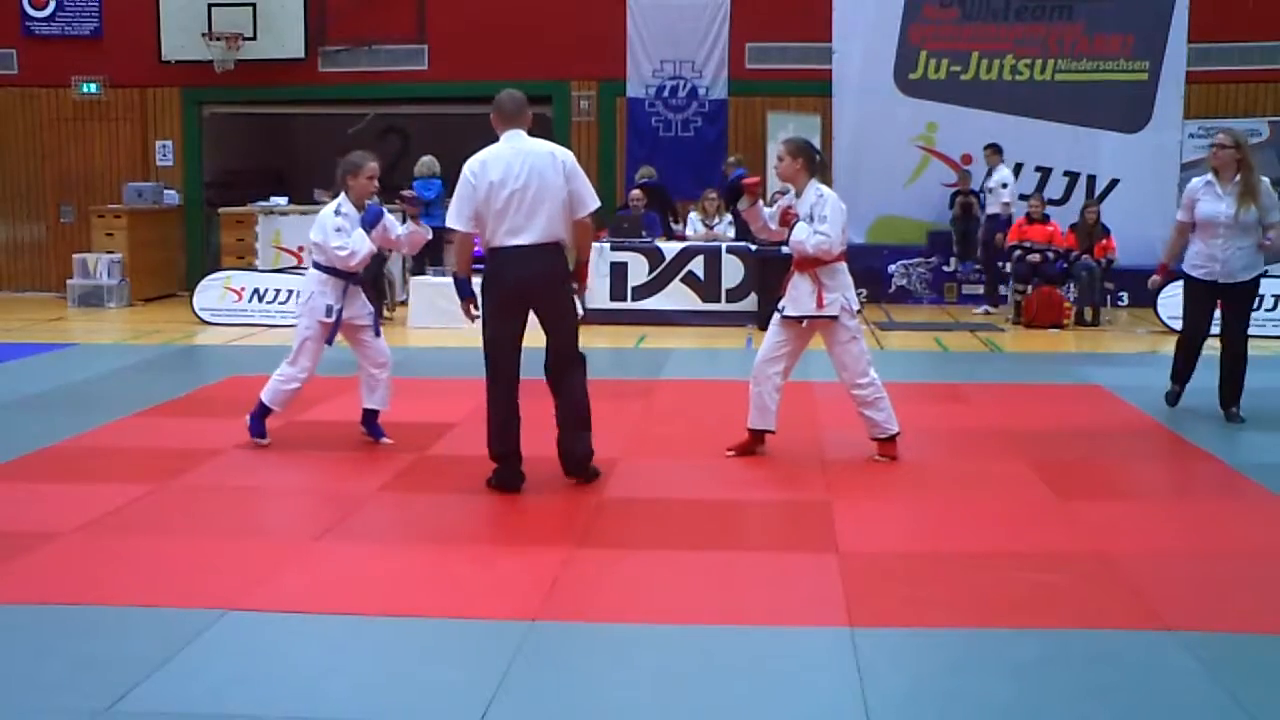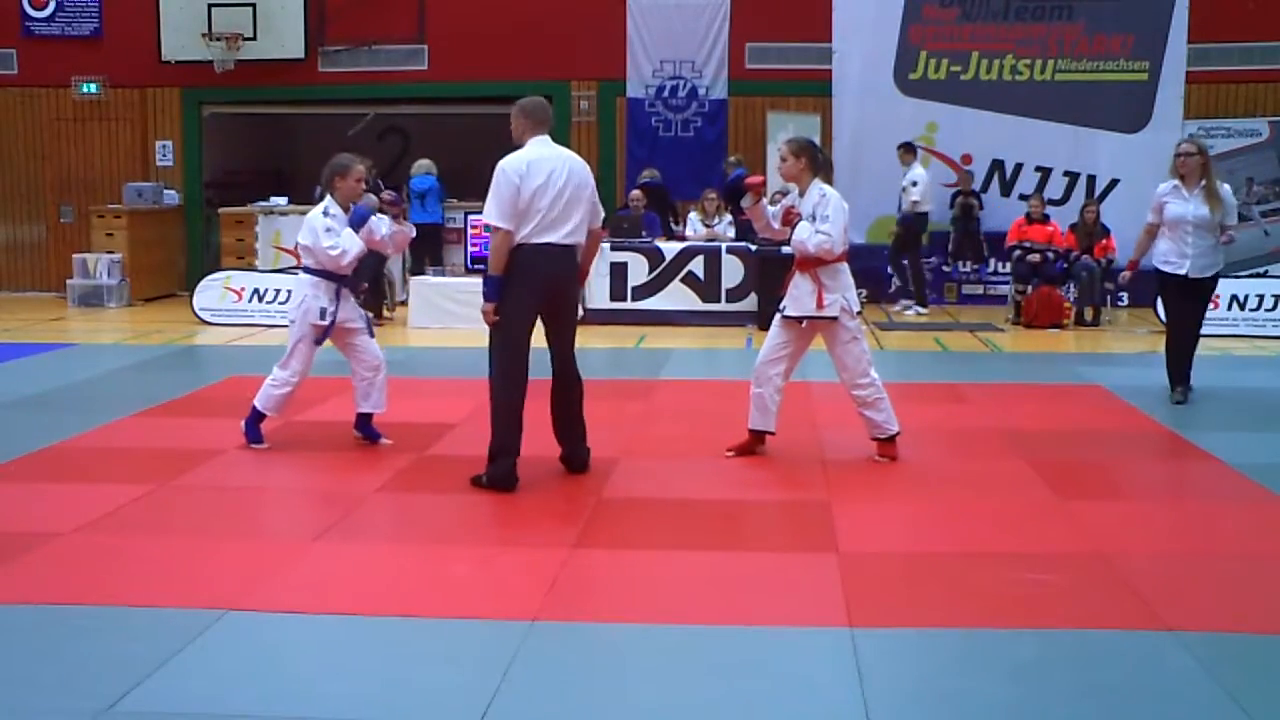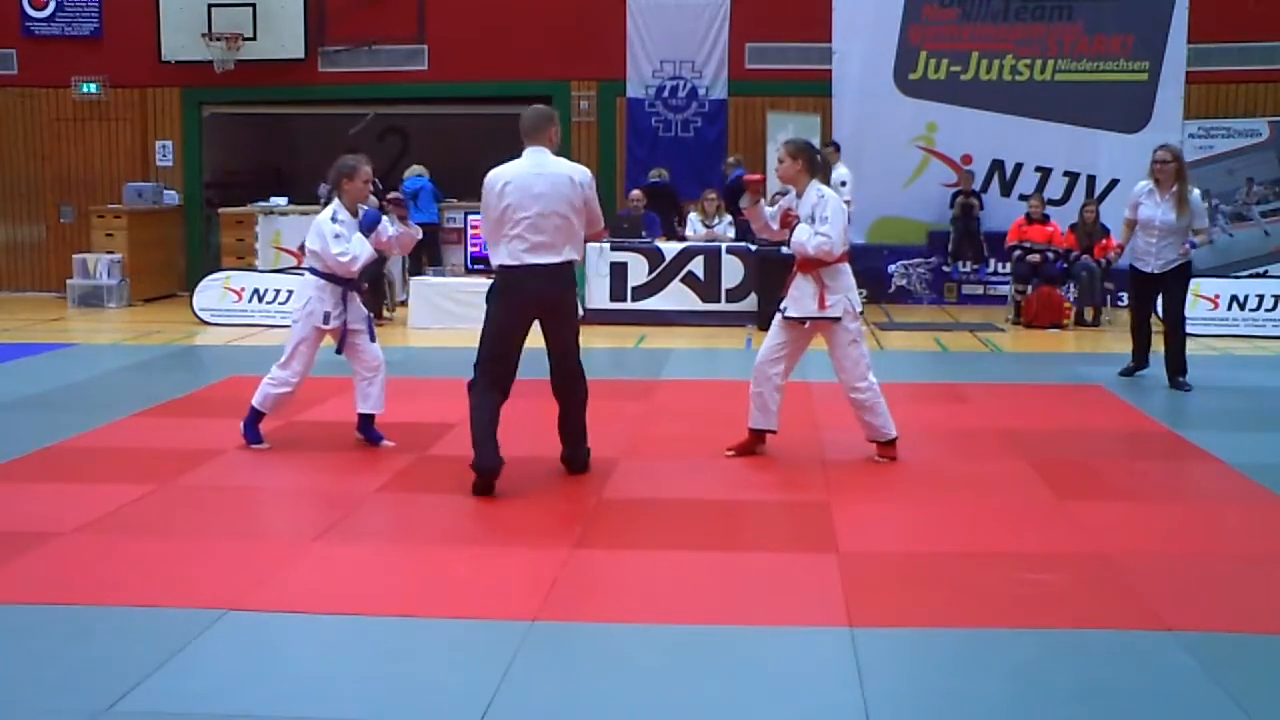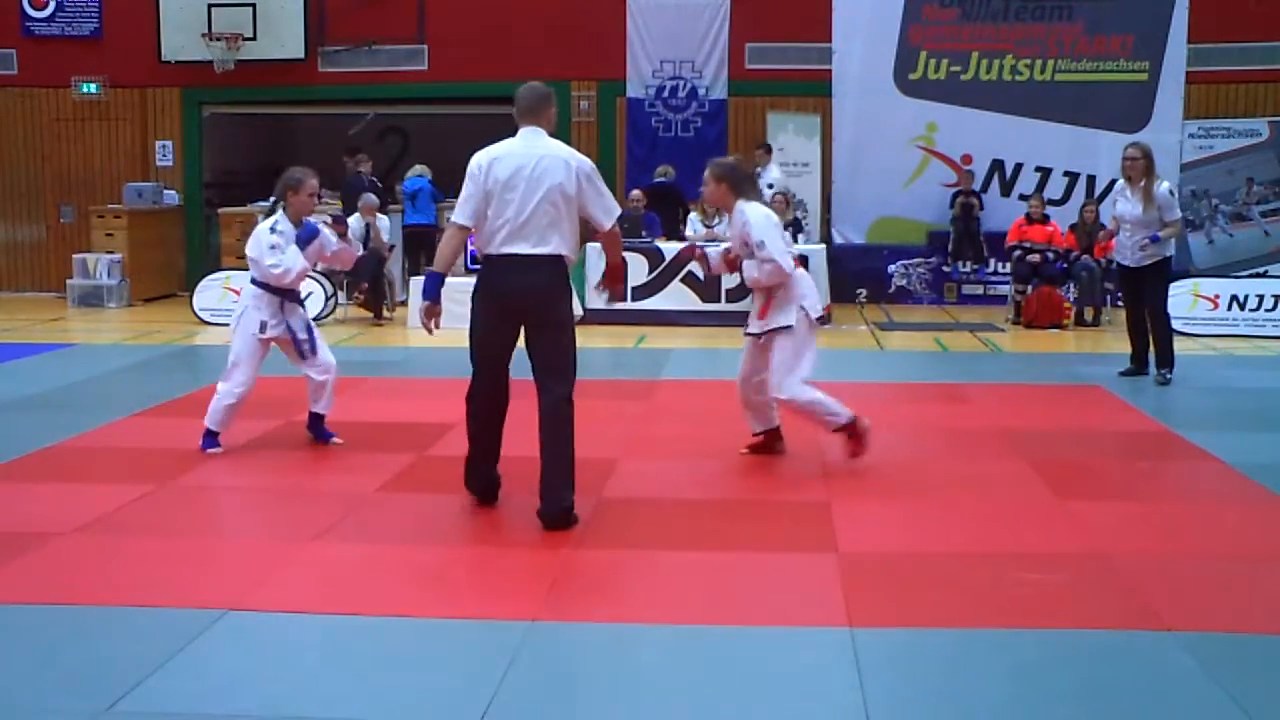
dt=0.7s
person 1, frame 1
left shoulder: (478, 165)
right shoulder: (559, 156)
left elbow: (463, 235)
right elbow: (583, 221)
left wrist: (463, 285)
right wrist: (581, 267)
left hip: (502, 270)
right hip: (549, 265)
left knee: (502, 372)
right knee: (566, 362)
left ankle: (508, 468)
right ankle: (577, 455)
person 1, frame 2
left shoulder: (512, 165)
right shoulder: (578, 164)
left elbow: (502, 234)
right elbow: (595, 231)
left wrist: (491, 290)
right wrist: (579, 274)
left hip: (525, 267)
right hip: (563, 266)
left knee: (509, 368)
right knee: (564, 360)
left ankle: (502, 469)
right ankle: (575, 453)
person 1, frame 3
left shoulder: (496, 178)
right shoulder: (579, 176)
right elbow: (595, 232)
left hip: (512, 283)
right hip: (558, 281)
left knee: (490, 376)
right knee: (567, 369)
left ankle: (486, 461)
right ankle: (576, 453)
person 1, frame 4
left shoulder: (486, 159)
right shoulder: (574, 162)
left elbow: (459, 228)
right elbow: (610, 230)
left wrist: (433, 287)
right wrist: (614, 271)
left hip: (497, 279)
right hip: (548, 280)
left knee: (488, 381)
right knee: (554, 390)
left ankle: (483, 480)
right ankle: (556, 502)
person 2, frame 1
left shoulder: (825, 199)
right shoulder: (791, 201)
left elbow: (828, 246)
right elbow: (765, 229)
left wrist: (795, 226)
right wrist: (751, 201)
left hip: (830, 291)
right hip: (799, 289)
left knee: (857, 371)
right knee: (766, 364)
left ankle: (886, 436)
right ankle: (756, 436)
person 2, frame 2
left shoulder: (828, 198)
right shoulder: (795, 200)
left elbow: (830, 246)
right elbow: (768, 228)
left wrist: (797, 226)
right wrist: (755, 200)
left hip: (831, 291)
right hip: (801, 289)
left knee: (857, 371)
right knee: (768, 364)
left ankle: (886, 436)
right ankle: (757, 436)
person 2, frame 3
left shoulder: (827, 199)
right shoulder: (793, 200)
left elbow: (829, 247)
right elbow: (765, 227)
left wrist: (795, 229)
right wrist: (753, 199)
left hip: (832, 292)
right hip: (802, 290)
left knee: (855, 374)
right knee: (768, 364)
left ankle: (885, 439)
right ankle: (757, 436)
person 2, frame 4
left shoulder: (755, 218)
right shoulder: (736, 219)
left elbow: (773, 272)
right elbow: (732, 258)
left wrist: (741, 267)
right wrist: (704, 256)
left hip: (791, 305)
right hip: (768, 306)
left knee: (786, 390)
right knee: (750, 379)
left ankle: (850, 425)
right ankle: (770, 435)
person 3, frame 1
left shoulder: (374, 213)
right shoulder: (331, 215)
left elbow: (406, 244)
right elbow: (345, 257)
left wrist: (415, 219)
right wrist: (366, 229)
left hip: (351, 293)
right hip: (322, 291)
left knee: (378, 357)
right knee: (300, 363)
left ankle: (370, 422)
right ankle: (258, 417)
person 3, frame 2
left shoulder: (356, 214)
right shoulder: (319, 217)
left elbow: (390, 245)
right elbow: (337, 258)
right wrist: (355, 229)
left hip: (341, 297)
right hip: (314, 296)
left knee: (371, 360)
right knee: (292, 368)
left ankle: (364, 425)
right ankle: (253, 423)
person 3, frame 3
left shoulder: (365, 215)
right shoulder: (327, 221)
left elbow: (399, 245)
right elbow: (345, 263)
left wrist: (402, 219)
right wrist: (365, 234)
left hip: (346, 299)
right hip: (318, 297)
left knee: (372, 362)
right knee: (292, 367)
left ankle: (366, 428)
right ankle: (251, 423)
person 3, frame 4
left shoulder: (312, 230)
right shoulder: (268, 232)
left elbow: (343, 262)
right elbow: (280, 274)
left wrist: (343, 236)
right wrist: (301, 246)
left hip: (291, 308)
right hip: (259, 308)
left knee: (324, 366)
right knee: (240, 379)
left ankle: (317, 425)
right ankle: (211, 433)
person 4, frame 1
right shoulder: (1197, 187)
right elbow: (1181, 232)
right wrist: (1162, 270)
left hip: (1243, 277)
right hip: (1199, 273)
left knee: (1234, 340)
right knee: (1192, 334)
left ankle: (1231, 404)
right ankle: (1177, 383)
person 4, frame 2
left shoulder: (1221, 192)
right shoulder: (1165, 191)
left elbow: (1230, 230)
right elbow: (1149, 231)
left wrist: (1228, 237)
right wrist: (1132, 265)
left hip: (1206, 271)
right hip: (1169, 268)
left knee: (1192, 327)
right knee: (1177, 326)
left ankle: (1182, 378)
right ankle: (1178, 385)
person 4, frame 3
left shoulder: (1191, 196)
right shoulder: (1141, 190)
left elbow: (1202, 234)
right elbow: (1129, 224)
left wrist: (1192, 244)
right wrist: (1121, 246)
left hip: (1175, 267)
right hip: (1141, 264)
left knee: (1174, 319)
right knee: (1139, 315)
left ankle: (1177, 374)
right ankle: (1139, 360)
person 4, frame 4
left shoulder: (1162, 190)
right shoulder: (1120, 188)
left elbow: (1176, 227)
left wrist: (1155, 238)
right wrist: (1111, 231)
left hip: (1155, 261)
right hip: (1125, 261)
left knee: (1157, 311)
right knee: (1133, 312)
left ankle: (1165, 367)
right ankle: (1139, 362)
